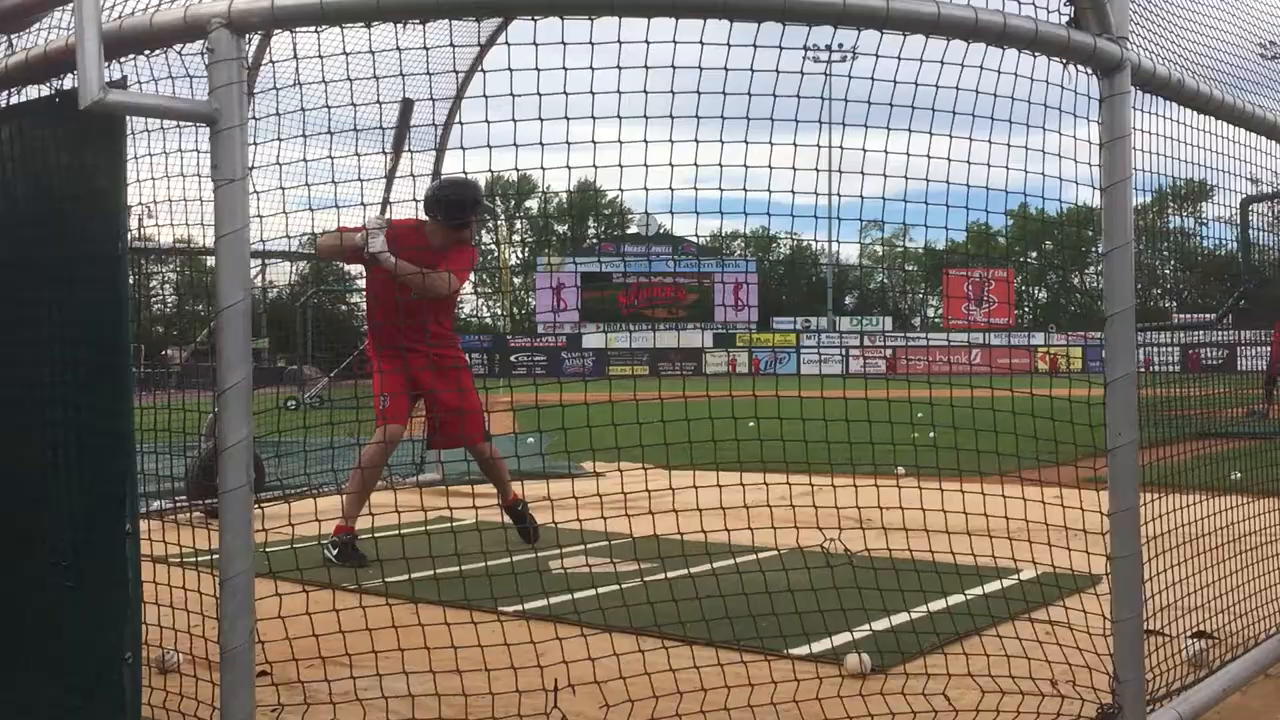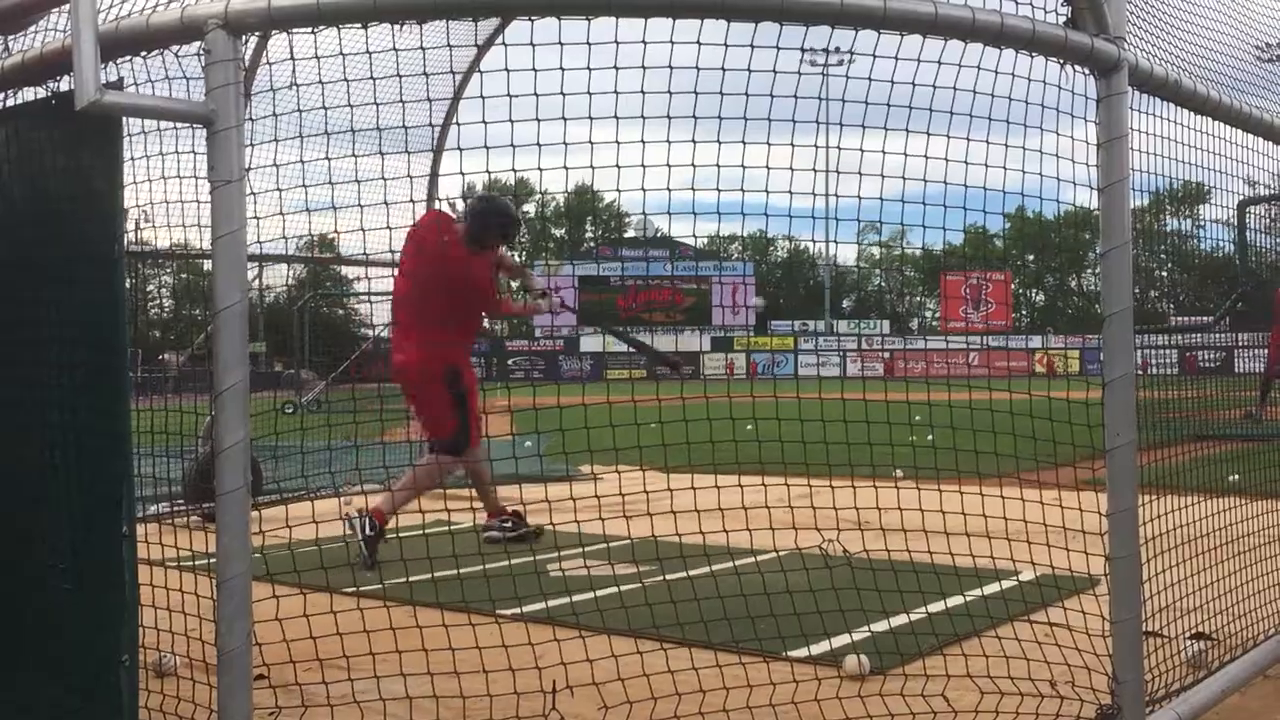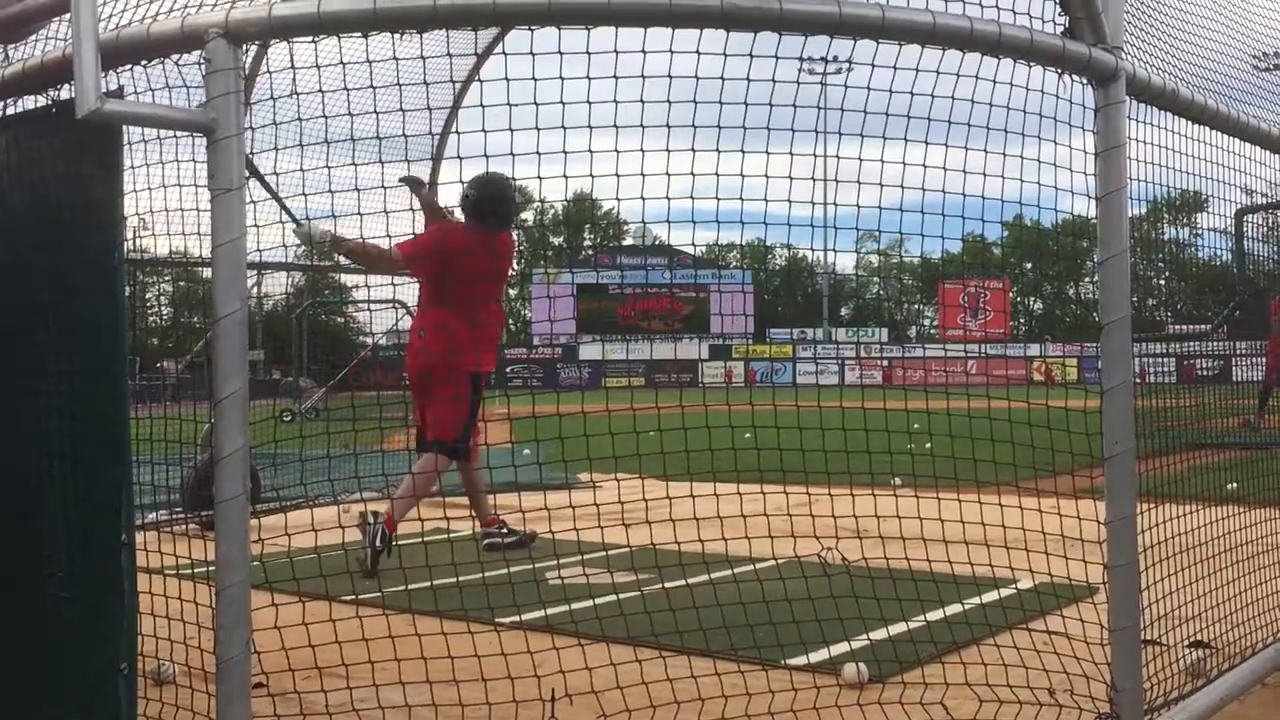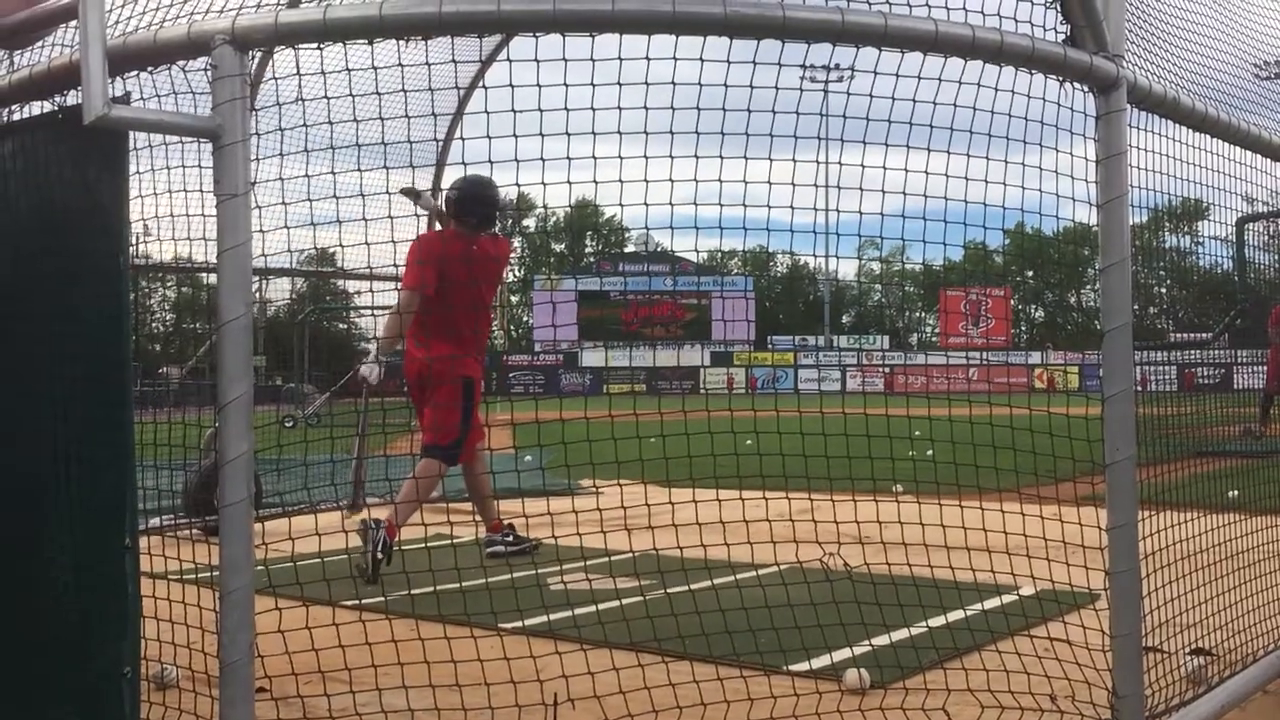
dt=0.3s
person 1, frame 1
left shoulder: (463, 250)
right shoulder: (391, 232)
left elbow: (439, 286)
right elbow: (324, 246)
left wrist: (390, 261)
right wrist: (361, 242)
left hip: (442, 357)
right hip: (392, 354)
left knee: (477, 442)
right knee: (388, 435)
left ankle: (512, 501)
right ankle: (342, 535)
person 1, frame 2
left shoulder: (432, 223)
right shoulder: (476, 270)
left elbow: (490, 254)
right elbow: (501, 310)
left wrist: (530, 280)
right wrist: (537, 304)
left hip: (411, 355)
right hip: (439, 361)
left knee: (466, 435)
right knee: (450, 451)
left ankle: (497, 517)
right ankle: (374, 519)
person 1, frame 3
left shoulder: (442, 239)
right shoulder: (503, 244)
left elbow: (389, 261)
left wrist: (328, 238)
right wrist: (427, 197)
left hip: (425, 353)
right hip: (466, 359)
left knee: (458, 438)
right knee: (443, 451)
left ankle: (489, 526)
right ankle: (382, 524)
person 1, frame 4
left shoulder: (429, 245)
right shoulder: (499, 251)
left elbow: (408, 303)
left wrist: (378, 354)
right wrist: (437, 211)
left hip: (420, 361)
right hip: (458, 366)
left knee: (468, 443)
right knee: (440, 455)
left ankle: (497, 532)
right ankle: (386, 530)
